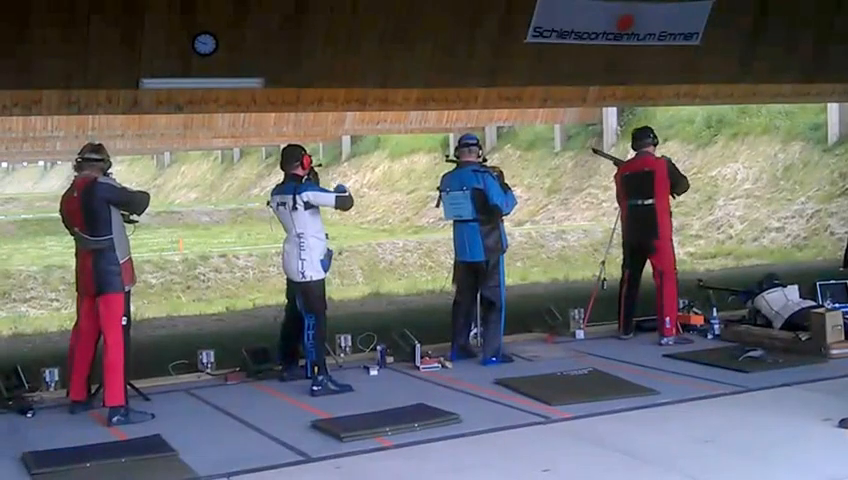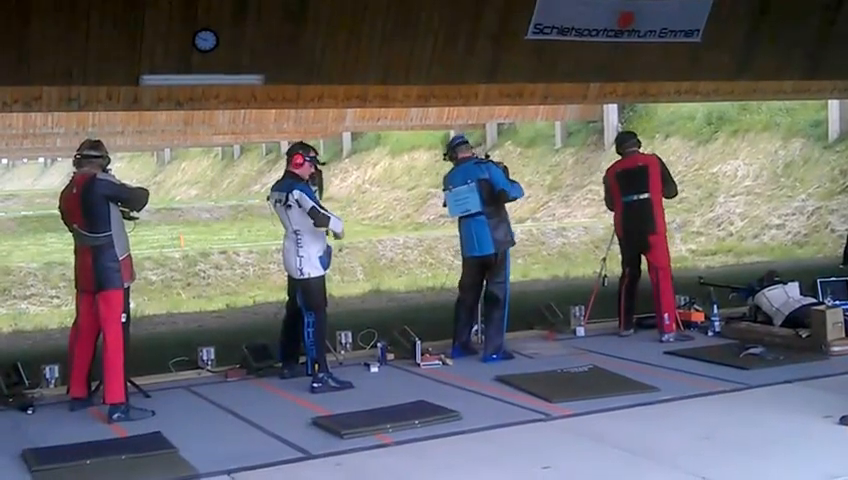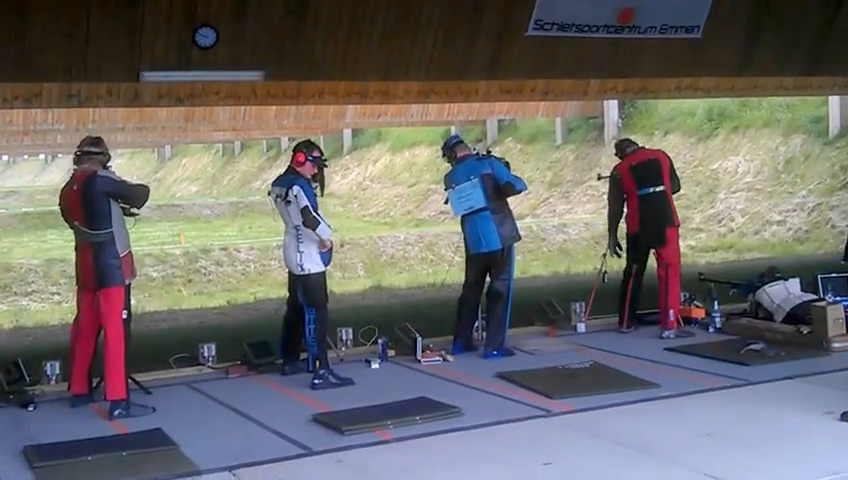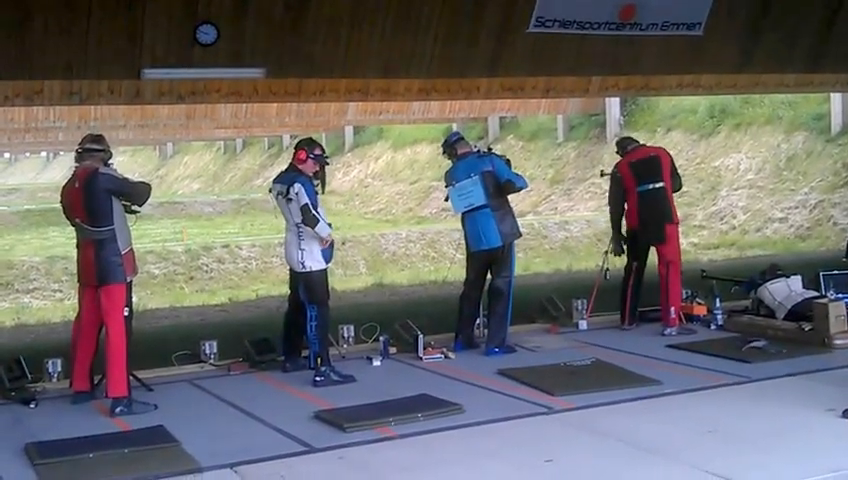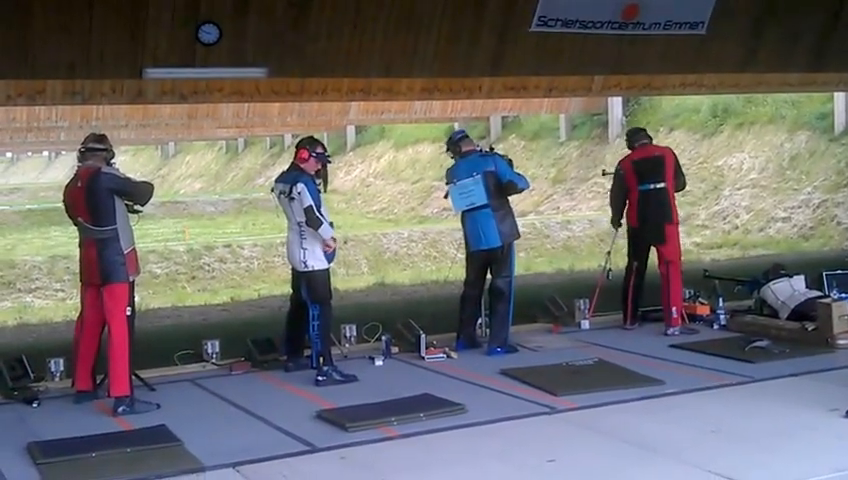
dt=1s
person 1, frame 1
left shoulder: (68, 196)
right shoulder: (100, 186)
right elbow: (140, 201)
right wrist: (127, 208)
left hip: (85, 271)
right hip: (110, 269)
left knee: (84, 333)
right knee: (114, 336)
left ankle: (78, 397)
right ankle: (116, 408)
person 1, frame 2
left shoulder: (67, 193)
right shoulder: (99, 182)
right elbow: (139, 196)
left wrist: (115, 211)
right wrist: (127, 205)
left hip: (85, 268)
right hip: (110, 265)
left knee: (84, 330)
right knee: (114, 332)
left ankle: (78, 394)
right ankle: (117, 405)
person 1, frame 3
left shoulder: (67, 190)
right shoulder: (100, 179)
right elbow: (140, 193)
left wrist: (116, 208)
right wrist: (128, 202)
left hip: (86, 264)
right hip: (111, 262)
left knee: (85, 326)
right knee: (114, 328)
left ankle: (79, 390)
right ankle: (118, 401)
person 1, frame 4
left shoulder: (68, 187)
right shoulder: (101, 176)
right elbow: (141, 192)
left wrist: (117, 205)
right wrist: (129, 197)
left hip: (87, 262)
right hip: (112, 259)
left knee: (86, 323)
right knee: (117, 325)
left ankle: (81, 387)
right ankle: (120, 398)
person 1, frame 5
left shoulder: (71, 187)
right shoulder: (104, 176)
right elbow: (144, 191)
left wrist: (119, 204)
right wrist: (132, 197)
left hip: (89, 261)
right hip: (115, 259)
left knee: (89, 323)
right knee: (120, 325)
left ankle: (83, 387)
right ankle: (122, 397)
person 2, frame 1
left shoulder: (277, 193)
right shoulder: (305, 190)
right elbow: (346, 202)
right wrist: (340, 187)
left hip: (294, 261)
right hip: (308, 263)
left knee: (294, 315)
right knee: (315, 319)
left ankle: (288, 366)
right ankle: (320, 378)
person 2, frame 2
left shoulder: (277, 189)
right shoulder: (298, 188)
right elbow: (319, 217)
left wrist: (310, 184)
right wrist: (338, 227)
left hip: (294, 258)
right hip: (308, 260)
left knee: (295, 311)
right knee: (315, 316)
left ankle: (289, 364)
right ankle: (320, 376)
person 2, frame 3
left shoulder: (278, 184)
right shoulder: (299, 184)
right elbow: (310, 217)
right wrist: (326, 237)
left hip: (294, 254)
right hip: (308, 257)
left knee: (296, 307)
right knee: (316, 312)
left ankle: (290, 360)
right ankle: (321, 372)
person 2, frame 4
left shoulder: (280, 181)
right shoulder: (300, 182)
right elbow: (309, 215)
right wrist: (326, 233)
left hip: (295, 252)
right hip: (309, 254)
left knee: (297, 305)
right knee: (317, 310)
left ankle: (291, 357)
right ankle: (322, 370)
person 2, frame 5
left shoulder: (282, 181)
right shoulder: (303, 182)
right elbow: (312, 216)
right wrist: (329, 237)
left hip: (297, 252)
right hip: (312, 254)
left knee: (299, 304)
right knee: (320, 309)
left ankle: (294, 357)
right ankle: (325, 369)
person 3, frame 1
left shoulder: (447, 180)
right shoulder: (485, 175)
right elbow: (502, 207)
right wrist: (506, 188)
left hip: (463, 248)
right hip: (488, 246)
left knee: (464, 297)
right knee: (493, 299)
left ankle: (459, 348)
right ankle: (492, 352)
person 3, frame 2
left shoulder: (449, 179)
right shoulder: (486, 167)
right elbow: (508, 193)
right wrist: (512, 183)
left hip: (470, 244)
right hip: (494, 241)
left knee: (468, 293)
right knee: (497, 293)
left ankle: (460, 345)
right ankle: (493, 349)
person 3, frame 3
left shoulder: (451, 178)
right shoulder: (488, 162)
right elbow: (515, 186)
right wrist: (505, 183)
left hip: (474, 242)
right hip: (500, 236)
left knee: (471, 289)
right knee: (500, 289)
left ankle: (461, 341)
right ankle: (494, 346)
person 3, frame 4
left shoulder: (451, 175)
right shoulder: (489, 160)
right elbow: (516, 184)
right wrist: (504, 175)
left hip: (474, 239)
right hip: (500, 234)
left knee: (472, 287)
right knee: (501, 286)
left ankle: (463, 338)
right ankle: (495, 343)
person 3, frame 5
left shoulder: (453, 173)
right shoulder: (492, 160)
right elbow: (518, 185)
left hip: (474, 239)
right hip: (500, 235)
left knee: (472, 286)
right knee: (501, 286)
left ankle: (465, 338)
right ankle: (498, 343)
person 4, frame 1
left shoulder: (623, 170)
right shoulder: (663, 164)
right elbow: (682, 186)
left hip: (631, 234)
right hip: (657, 233)
left knee: (629, 279)
right knee: (666, 279)
left ankle: (625, 329)
right ankle: (667, 332)
person 4, frame 2
left shoulder: (612, 171)
right shoulder: (654, 161)
left elbow: (610, 204)
right elbow: (671, 191)
left hip: (626, 230)
right hip: (651, 228)
left knee: (629, 274)
right knee: (660, 275)
left ankle: (625, 326)
right ankle: (667, 329)
person 4, frame 3
left shoulder: (620, 170)
right shoulder: (661, 156)
left elbow: (615, 206)
right elbow: (675, 186)
left wrist: (612, 236)
left hip: (638, 227)
right hip: (665, 222)
left knee: (633, 272)
right knee: (669, 271)
left ankle: (626, 322)
right ankle: (669, 325)
person 4, frame 4
left shoulder: (620, 167)
right shoulder: (662, 154)
left elbow: (616, 205)
right elbow: (677, 184)
left wrist: (617, 234)
left hip: (638, 225)
right hip: (665, 220)
left knee: (634, 270)
right knee: (670, 269)
left ankle: (628, 319)
right ankle: (671, 322)
person 4, frame 5
left shoulder: (625, 164)
right shoulder: (667, 154)
left elbow: (617, 198)
right elbow: (680, 184)
left wrist: (616, 218)
left hip: (638, 224)
right hip: (665, 220)
left knee: (635, 269)
right knee: (670, 269)
left ankle: (630, 319)
right ankle: (673, 323)
